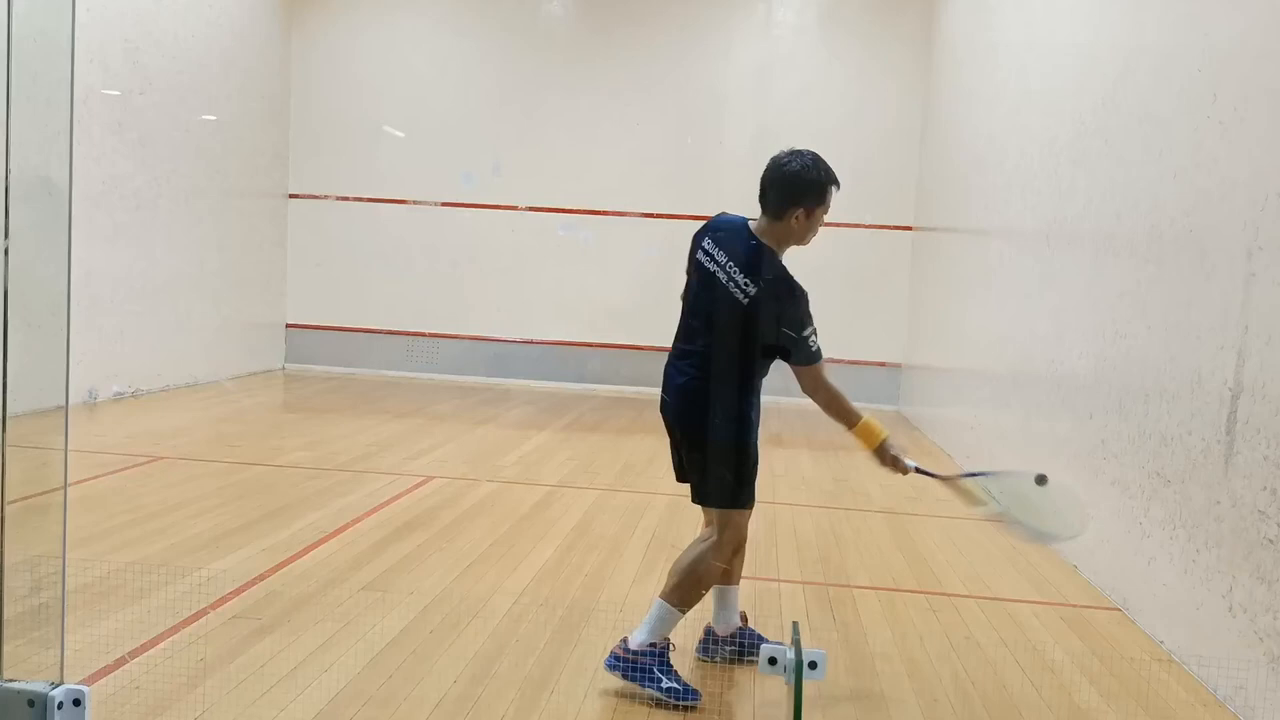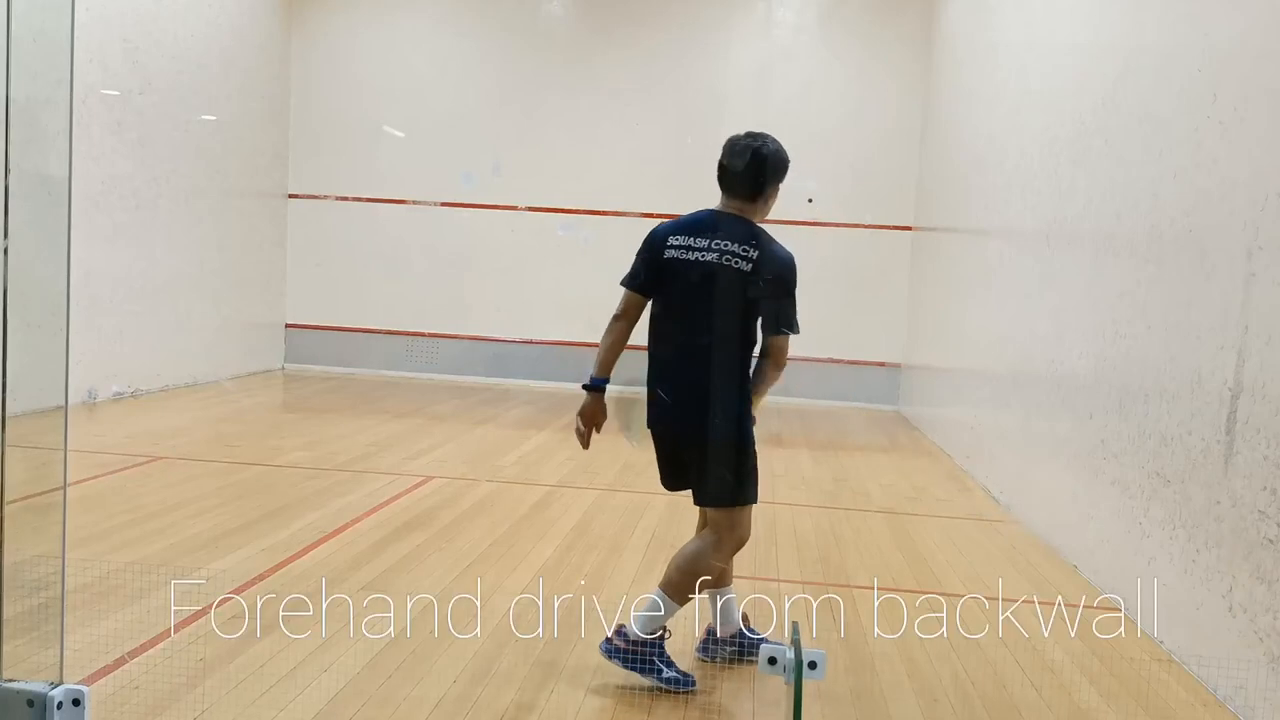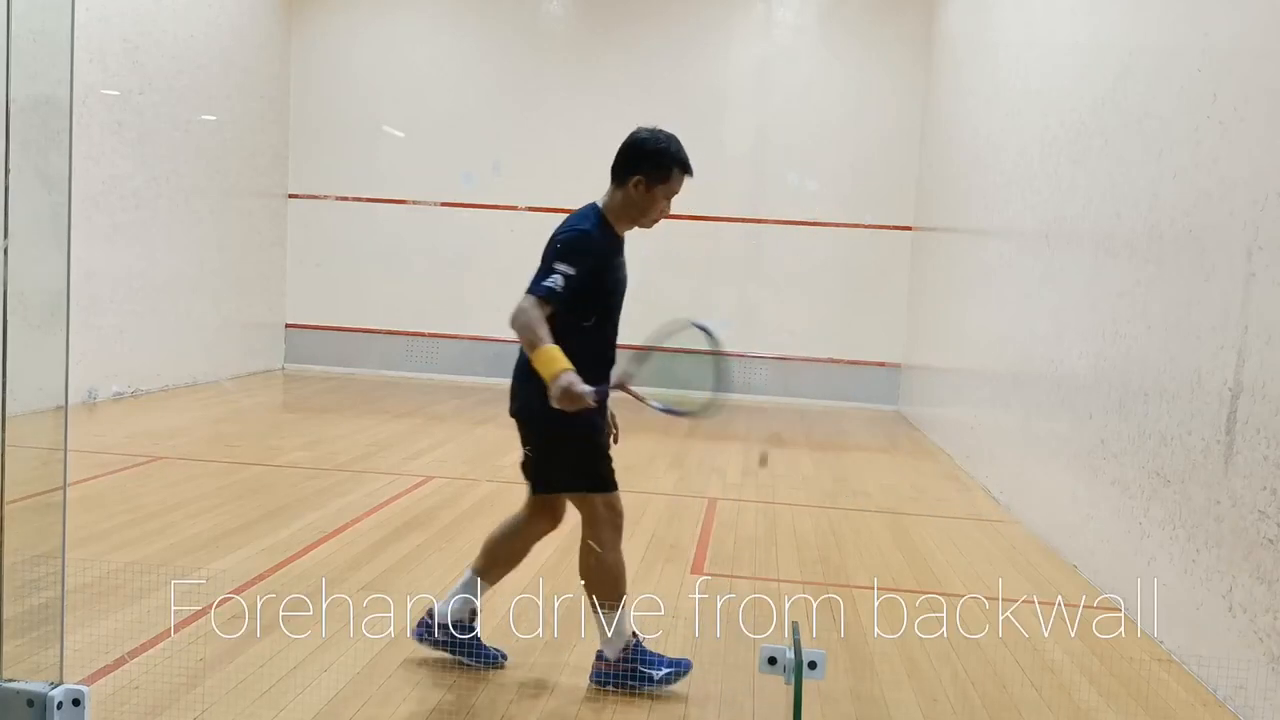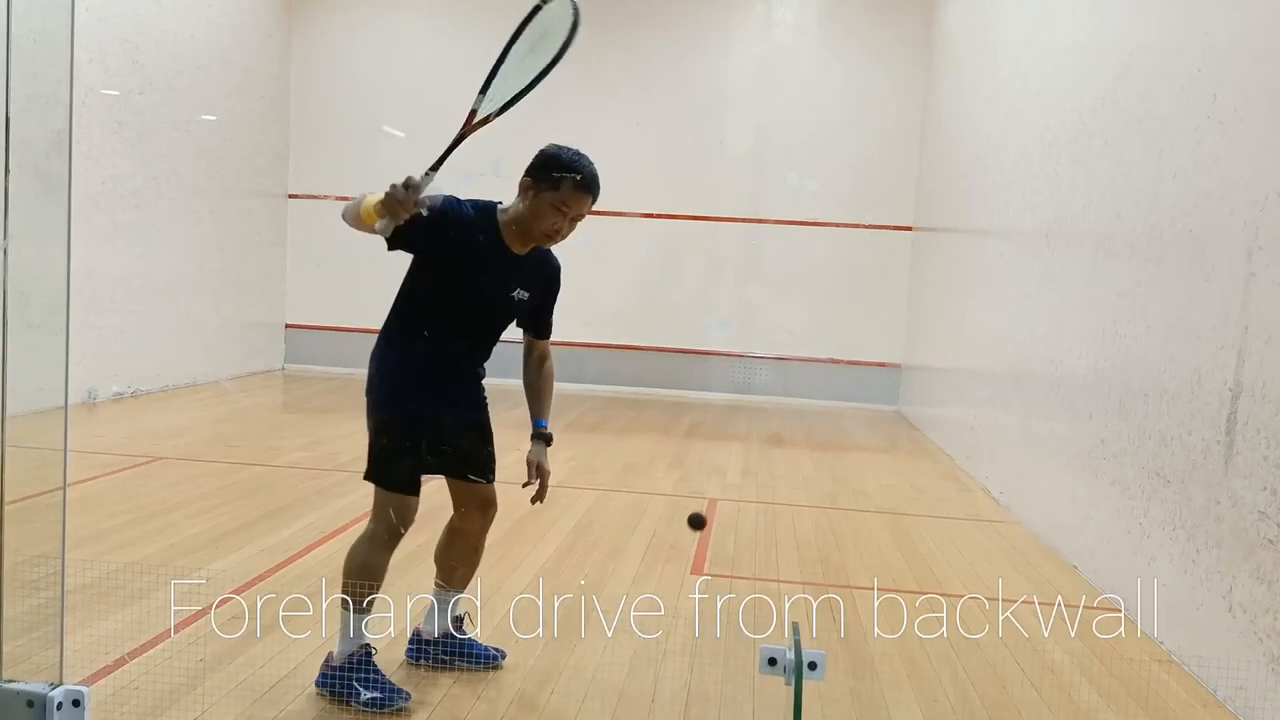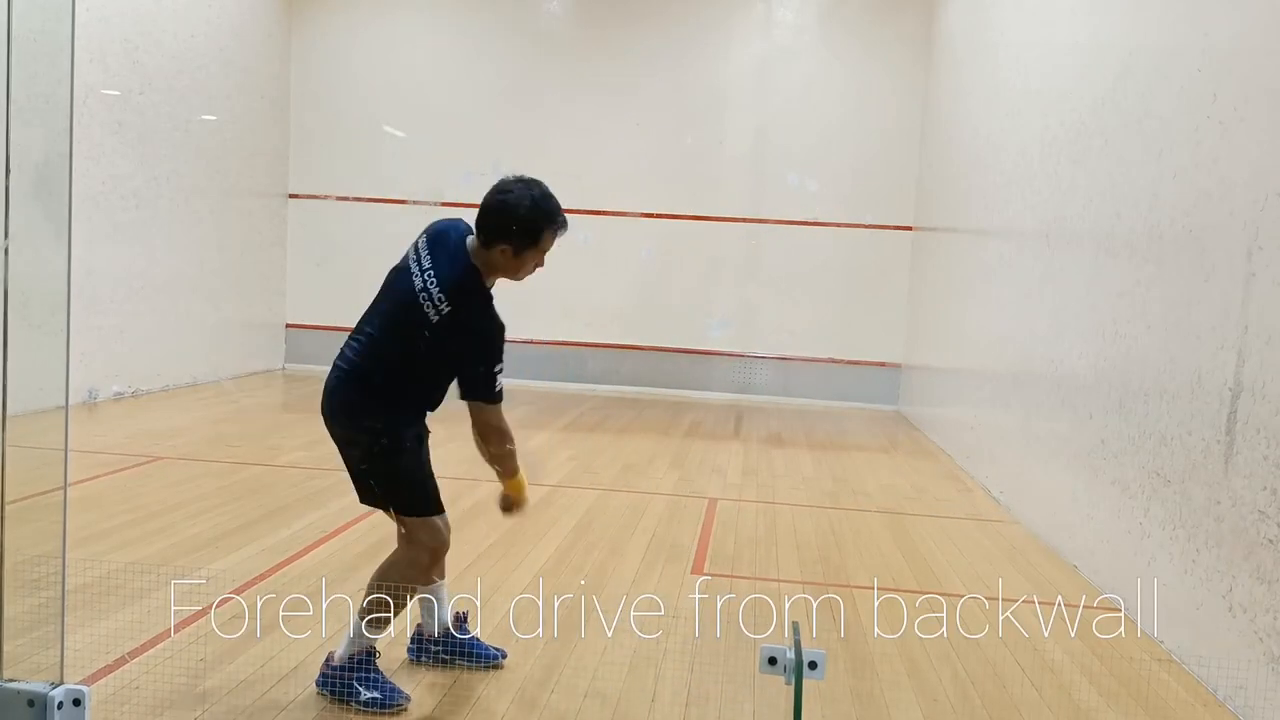
dt=1s
person 1, frame 1
left shoulder: (715, 230)
right shoulder: (781, 293)
right elbow: (815, 384)
right wrist: (876, 440)
left hip: (683, 395)
right hip: (719, 411)
left knee: (732, 516)
right knee: (721, 534)
left ankle: (726, 630)
right ankle: (640, 648)
person 1, frame 2
left shoulder: (665, 236)
right shoulder: (775, 260)
left elbow: (623, 317)
right elbow: (774, 353)
left wrist: (596, 389)
right wrist: (749, 403)
left hip: (665, 407)
right hip: (718, 412)
left knee: (716, 518)
right knee: (729, 531)
left ankle: (726, 629)
right ankle: (637, 634)
person 1, frame 3
left shoulder: (608, 237)
right shoulder: (582, 237)
right elbow: (528, 311)
left wrist: (594, 392)
right wrist: (561, 375)
left hip: (563, 406)
right hip: (554, 406)
left knee: (543, 512)
right knee: (604, 517)
left ankle: (447, 617)
right ankle: (618, 655)
person 1, frame 4
left shoulder: (544, 272)
right shoulder: (453, 221)
left elbow: (537, 357)
right elbow: (355, 214)
left wrist: (540, 437)
right wrist: (387, 209)
left hip: (461, 395)
right hip: (400, 388)
left knee: (479, 506)
right knee: (393, 518)
left ankle: (435, 633)
right ankle: (345, 661)
person 1, frame 5
left shoulder: (446, 233)
right shoulder: (477, 324)
right elbow: (489, 429)
right wrist: (514, 486)
left hip: (355, 389)
right hip: (373, 414)
left knee: (418, 515)
right knee: (428, 537)
left ankle: (436, 630)
right ankle: (346, 662)
